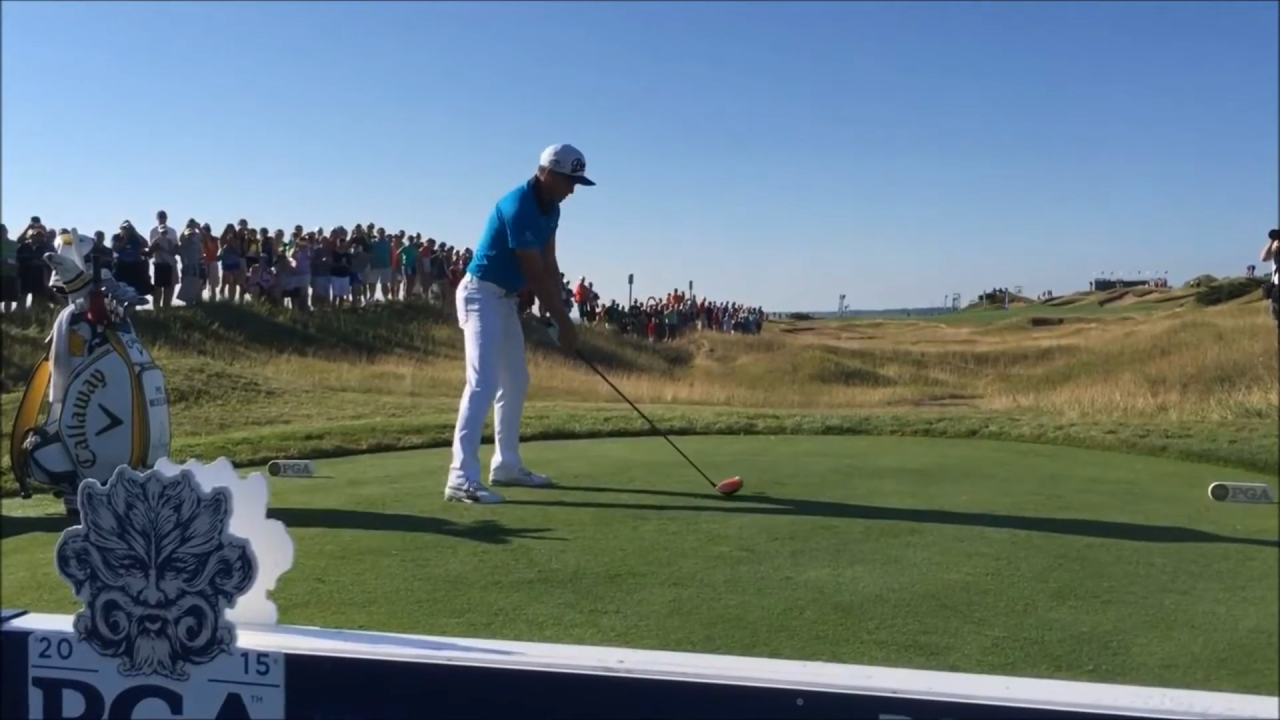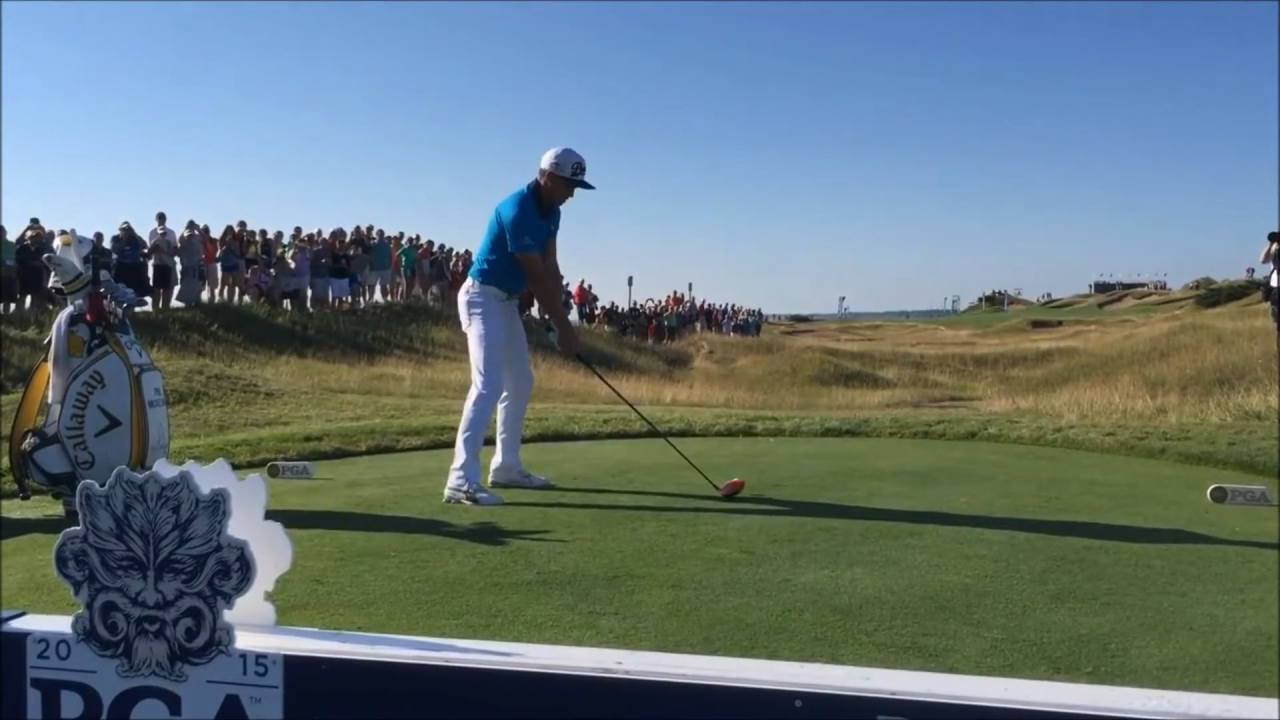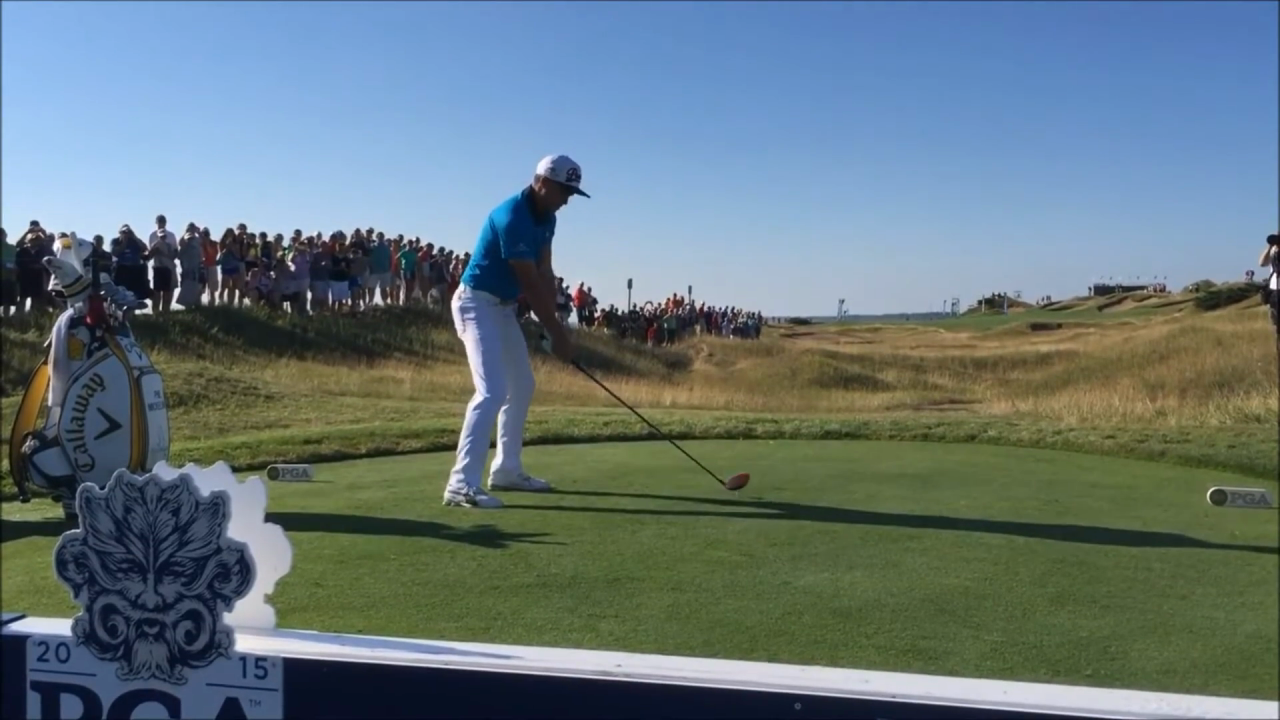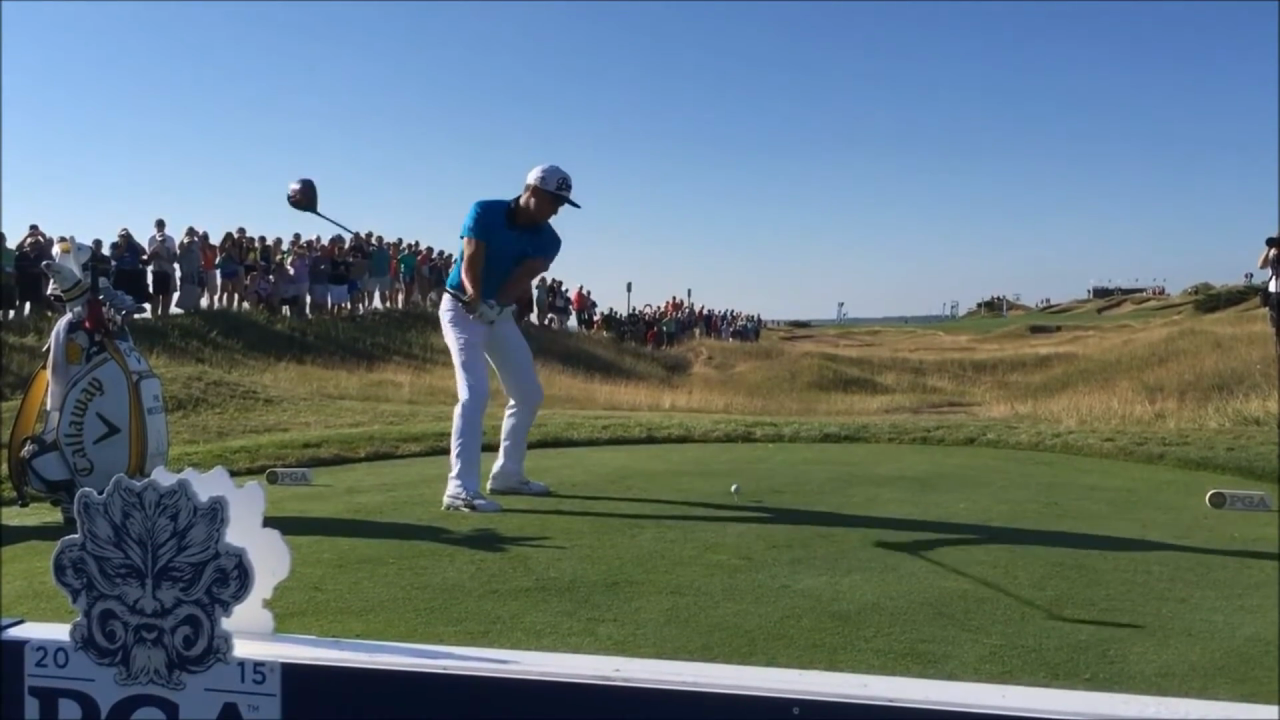
dt=0.4s
person 1, frame 1
left shoulder: (550, 209)
right shoulder: (518, 207)
left elbow: (549, 267)
right elbow: (535, 274)
left wrist: (558, 317)
right wrist: (563, 321)
left hip: (505, 298)
right hip: (482, 295)
left knee: (515, 381)
right knee: (483, 383)
left ankle: (507, 465)
right ankle: (462, 478)
person 1, frame 2
left shoulder: (551, 212)
right shoulder: (518, 211)
left elbow: (551, 270)
right elbow: (536, 277)
left wrist: (559, 321)
right wrist: (564, 326)
left hip: (506, 301)
right hip: (483, 298)
left knee: (520, 383)
right knee: (489, 385)
left ankle: (506, 466)
right ankle: (462, 480)
person 1, frame 3
left shoulder: (546, 219)
right shoulder: (512, 218)
left elbow: (545, 275)
right elbow: (530, 284)
left wrist: (553, 326)
right wrist: (556, 331)
left hip: (503, 306)
right hip: (478, 304)
left knee: (521, 387)
right knee: (492, 391)
left ankle: (506, 469)
right ankle: (462, 483)
person 1, frame 4
left shoulder: (548, 240)
right shoulder: (484, 212)
left elbow: (520, 280)
right elbow: (470, 262)
left wrist: (487, 303)
right wrist: (473, 295)
left hip: (498, 313)
right hip: (461, 309)
left knee: (528, 395)
right knee: (474, 393)
left ankle: (507, 474)
right ankle: (460, 487)
person 2, frame 1
left shoulder: (75, 319)
right shoulder: (109, 305)
left elbow: (62, 378)
left wrist: (50, 427)
left knee: (37, 450)
left ankle: (80, 494)
person 2, frame 2
left shoulder: (74, 320)
right shoulder: (106, 306)
left elbow: (61, 380)
left wrist: (46, 431)
left knee: (35, 453)
left ankle: (79, 497)
person 2, frame 3
left shoulder: (73, 321)
right shoulder: (107, 309)
left elbow: (62, 386)
left wrist: (50, 432)
left knee: (36, 456)
left ankle: (78, 499)
person 2, frame 4
left shoulder: (73, 327)
right shoulder: (106, 314)
left elbow: (60, 388)
left wrist: (50, 438)
left knee: (35, 459)
left ankle: (77, 502)
